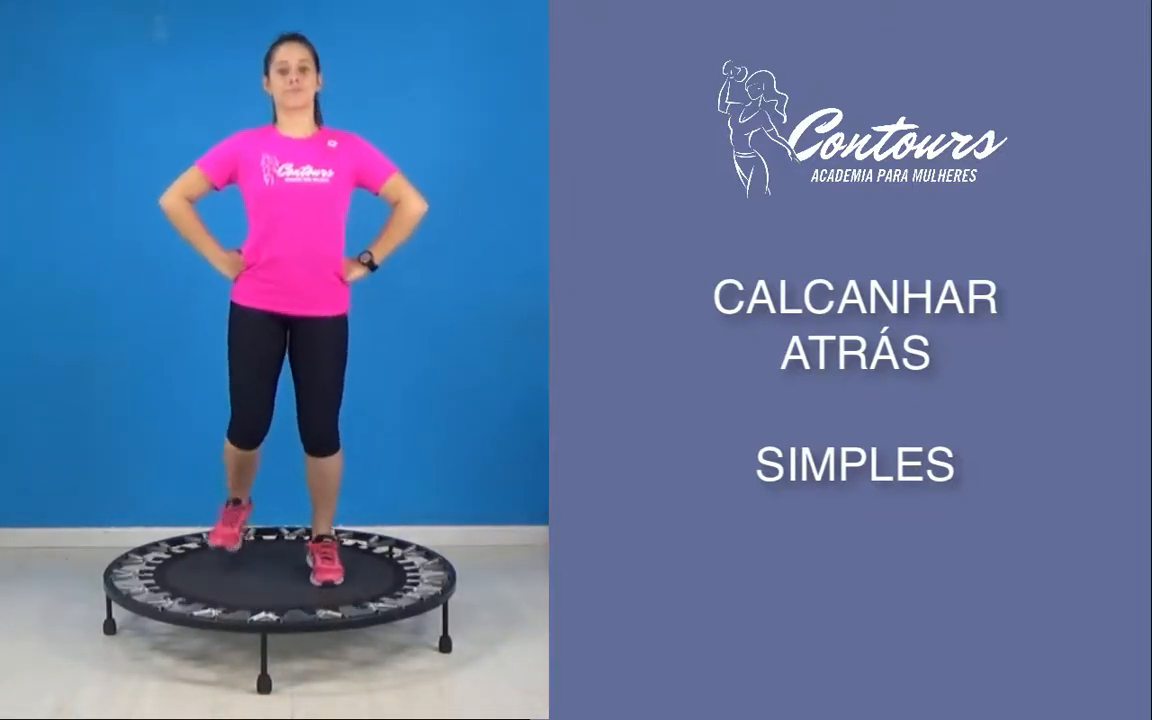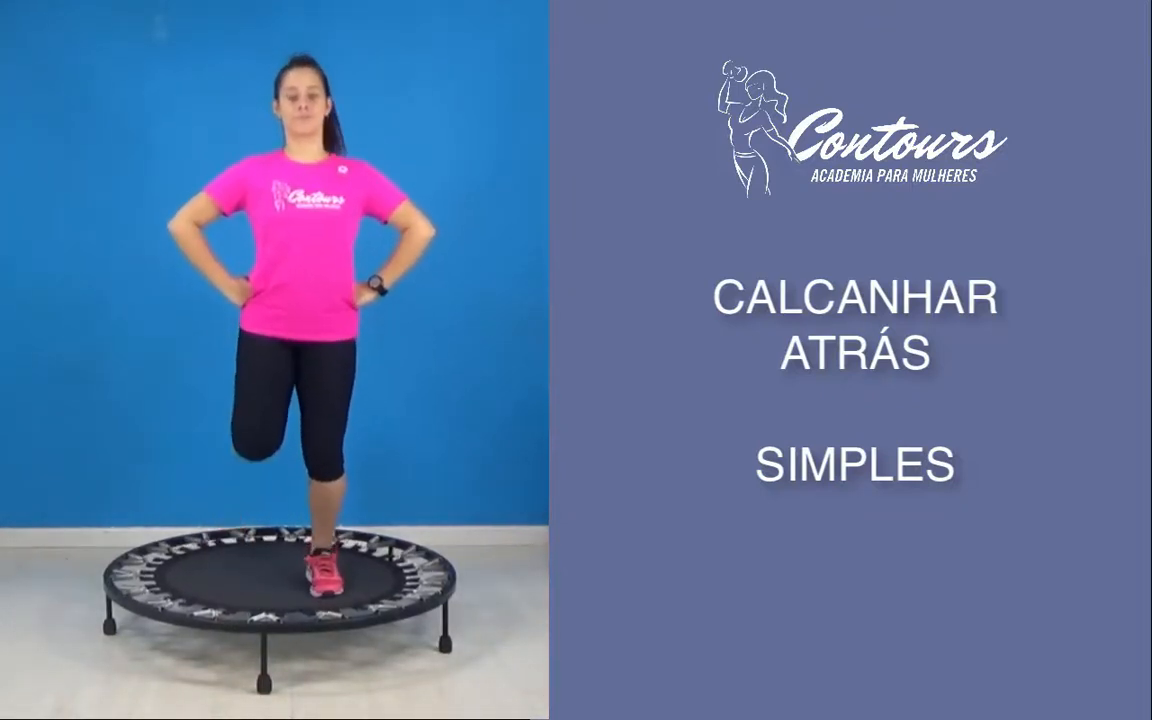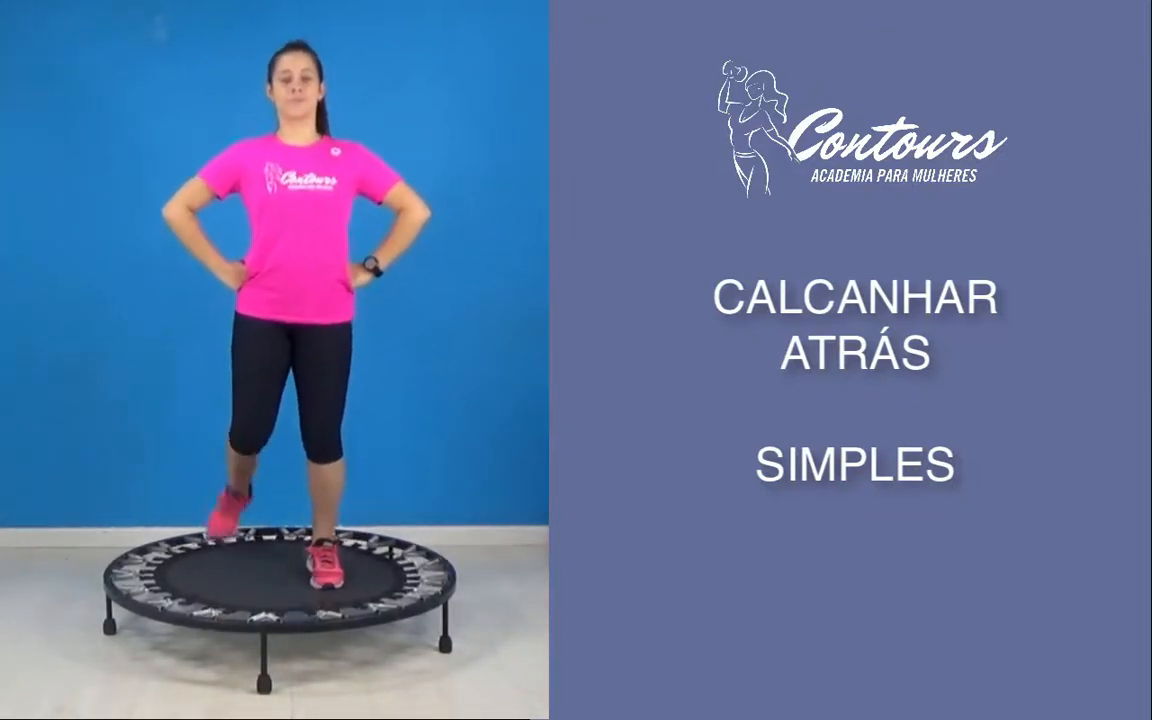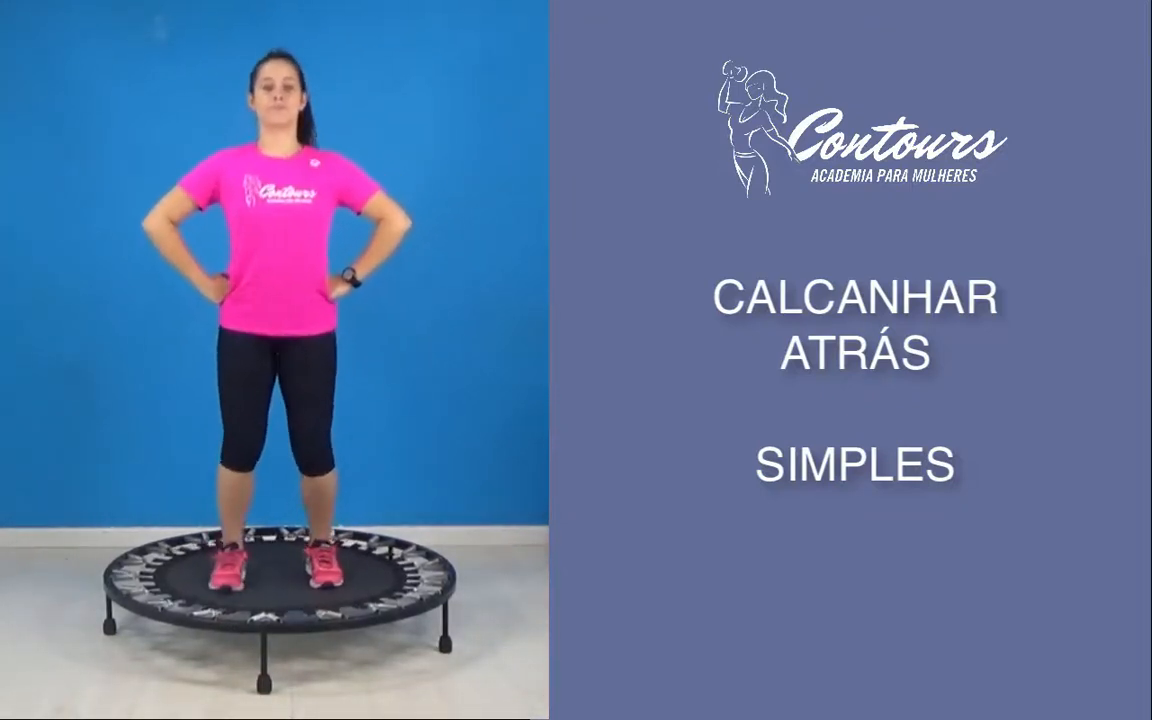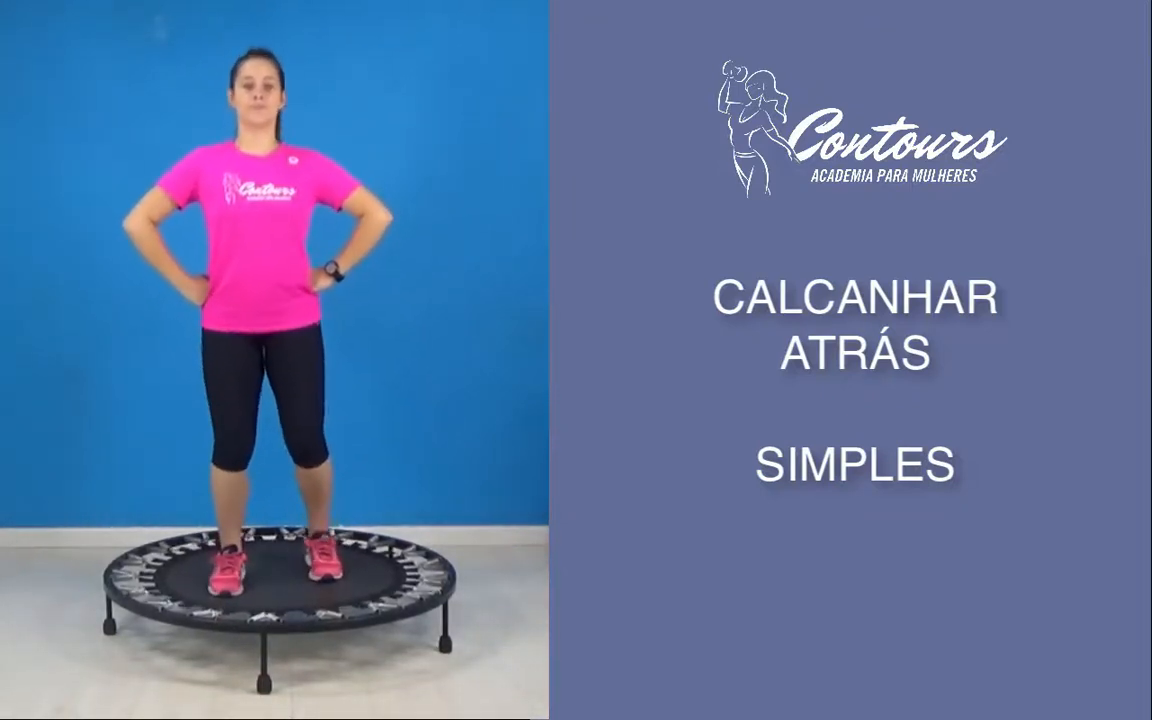
dt=0.2s
person 1, frame 1
left shoulder: (349, 150)
right shoulder: (243, 147)
left elbow: (412, 204)
right elbow: (174, 199)
left wrist: (366, 262)
right wrist: (221, 259)
left hip: (324, 311)
right hip: (255, 306)
left knee: (321, 430)
right knee: (248, 422)
left ankle: (323, 540)
right ankle: (236, 504)
person 1, frame 2
left shoulder: (357, 176)
right shoulder: (252, 172)
left elbow: (420, 230)
right elbow: (183, 224)
left wrist: (375, 287)
right wrist: (228, 284)
left hip: (333, 335)
right hip: (264, 331)
left knee: (324, 452)
right knee: (255, 442)
left ankle: (323, 553)
right ankle: (254, 420)
person 1, frame 3
left shoulder: (351, 158)
right shoulder: (245, 156)
left elbow: (415, 211)
right elbow: (177, 209)
left wrist: (370, 268)
right wrist: (224, 269)
left hip: (329, 319)
right hip: (260, 315)
left knee: (323, 437)
right knee: (249, 430)
left ankle: (324, 545)
right ankle: (237, 489)
person 1, frame 4
left shoulder: (331, 169)
right shoulder: (225, 166)
left elbow: (396, 221)
right elbow: (158, 222)
left wrist: (350, 278)
right wrist: (205, 283)
left hip: (311, 331)
right hip: (243, 330)
left knee: (313, 447)
right knee: (241, 445)
left ankle: (322, 547)
right ankle: (231, 549)
person 1, frame 5
left shoulder: (310, 166)
right shoulder: (203, 164)
left elbow: (377, 215)
right elbow: (138, 222)
left wrist: (331, 273)
right wrist: (187, 283)
left hip: (296, 326)
right hip: (226, 329)
left knee: (307, 443)
right knee: (232, 446)
left ankle: (320, 537)
right ankle: (230, 552)
